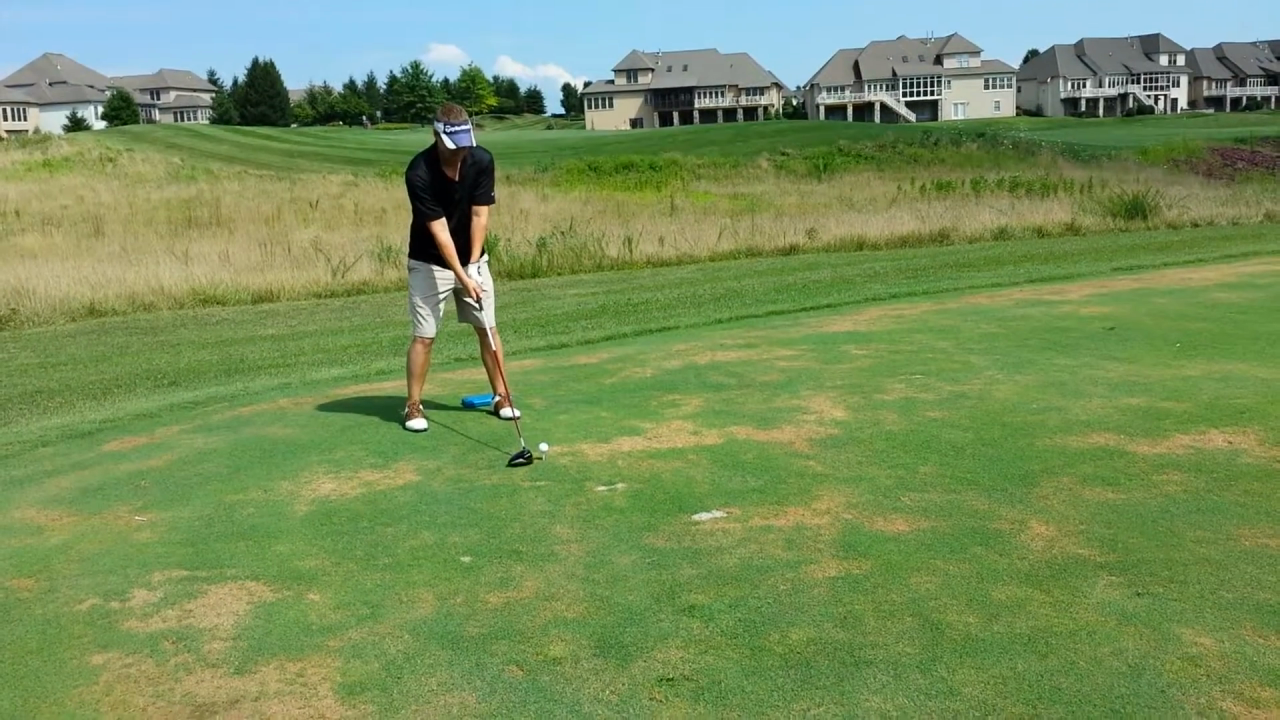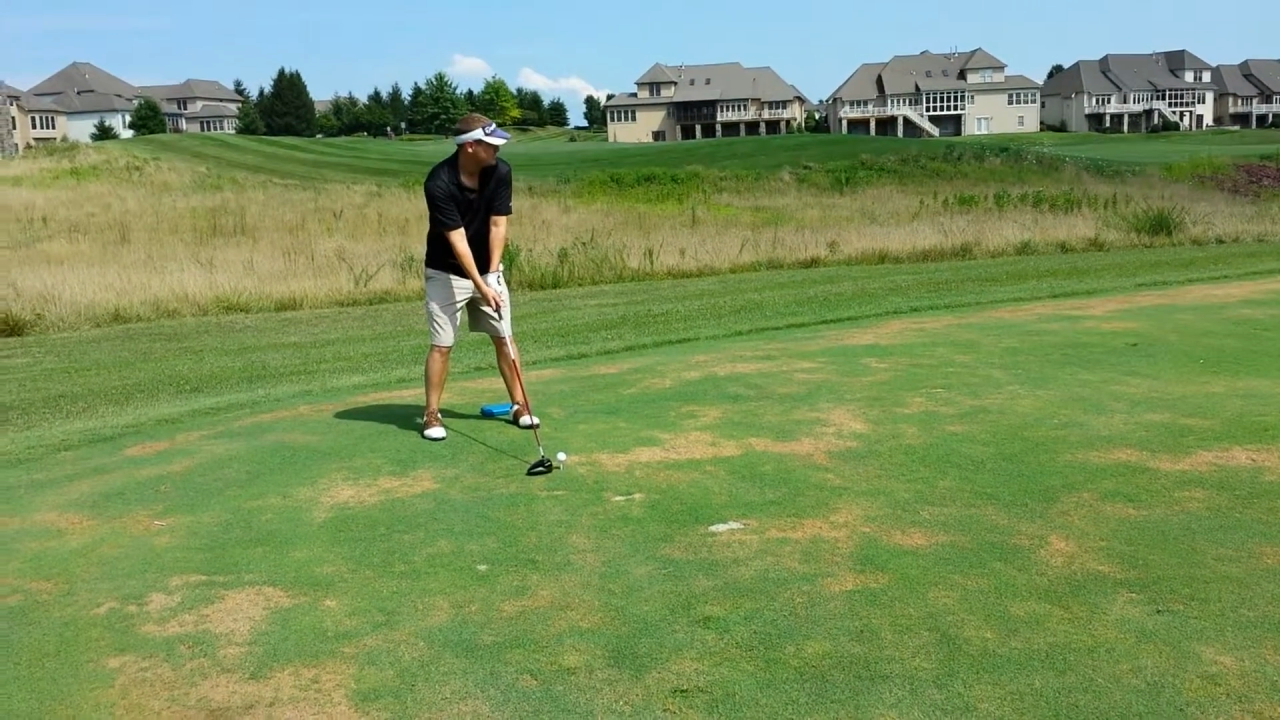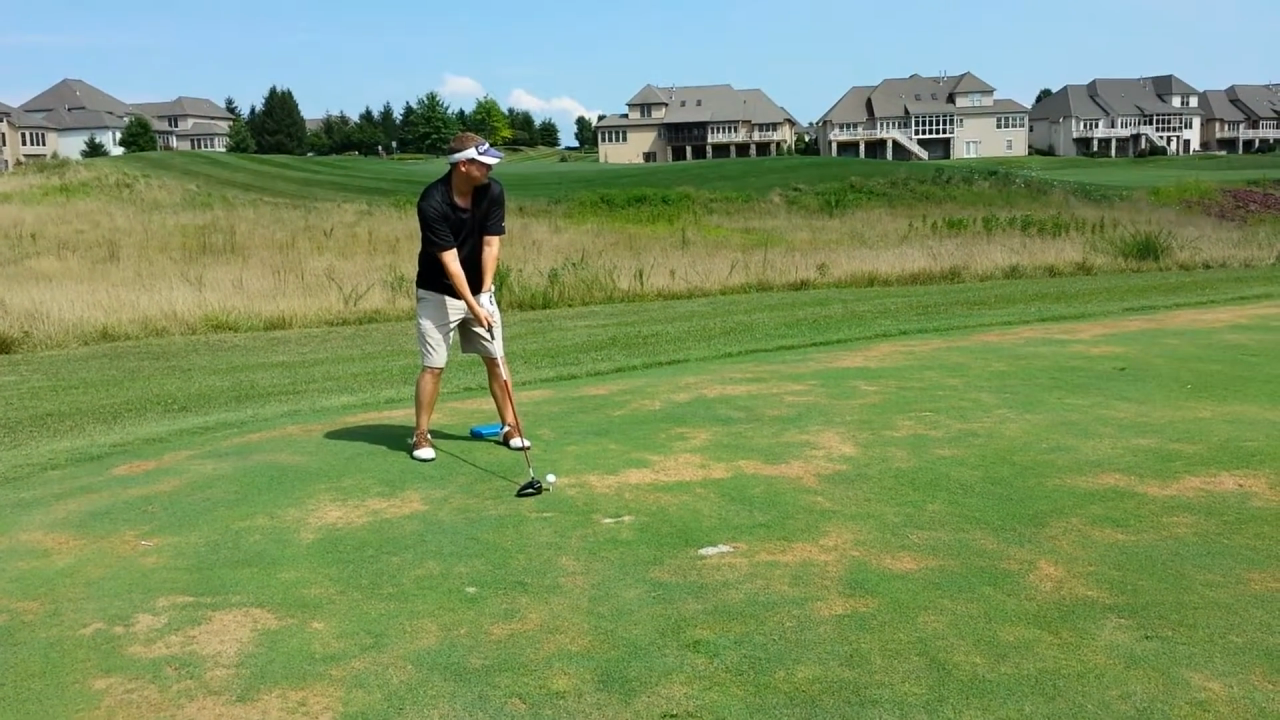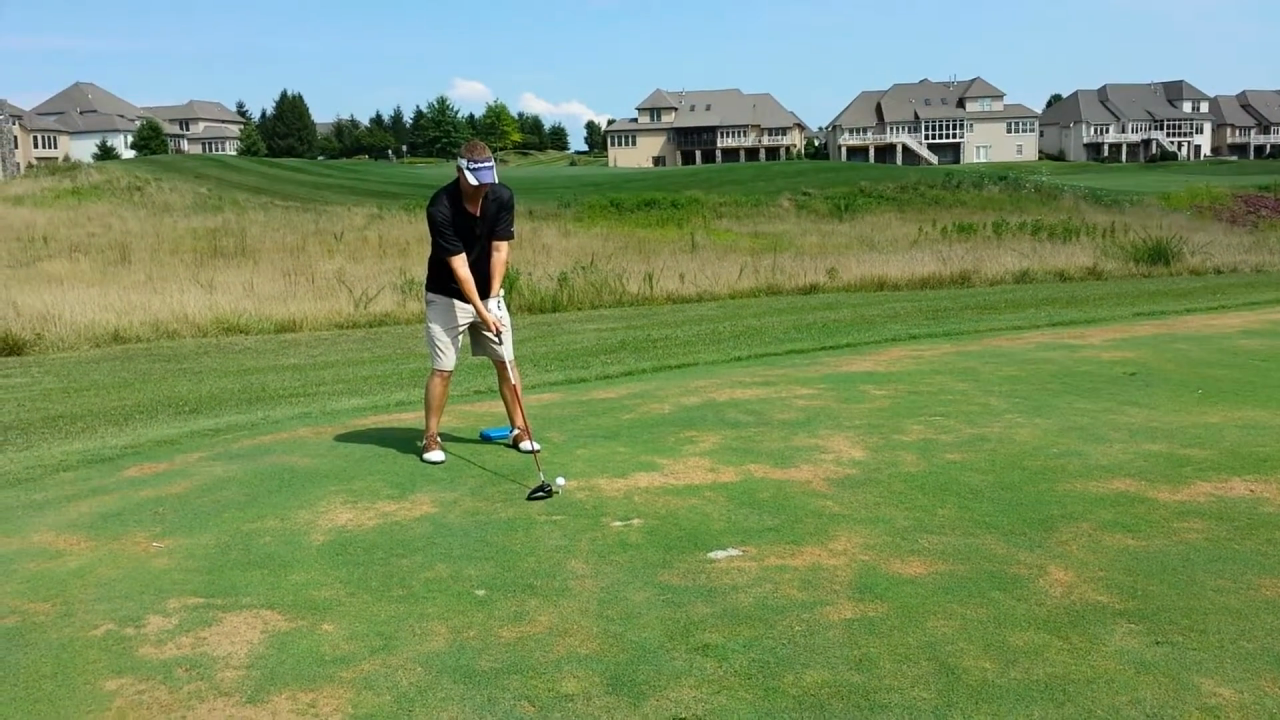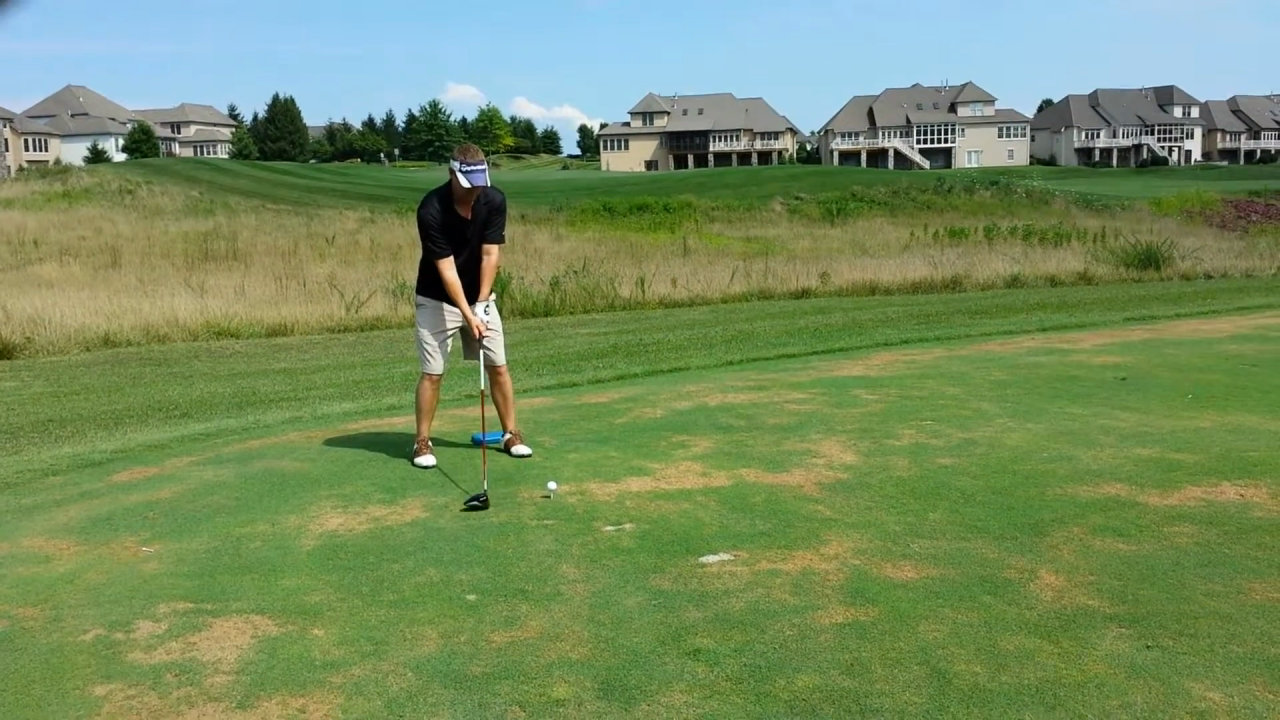
dt=1s
person 1, frame 1
left shoulder: (482, 160)
right shoulder: (419, 172)
left elbow: (479, 215)
right elbow: (438, 230)
left wrist: (474, 264)
right wrist: (461, 277)
left hip: (472, 259)
right hip: (429, 262)
left knee: (487, 328)
right knee: (424, 335)
left ankle: (501, 396)
right ankle: (413, 405)
person 1, frame 2
left shoulder: (500, 171)
right shoulder: (439, 182)
left elbow: (497, 225)
right elbow: (457, 239)
left wrist: (492, 273)
right wrist: (479, 285)
left hip: (488, 269)
right hip: (446, 272)
left knee: (504, 337)
right knee: (441, 344)
left ankle: (519, 405)
right ankle: (432, 413)
person 1, frame 3
left shoulder: (493, 191)
right shoulder: (432, 202)
left elbow: (490, 245)
right elbow: (450, 261)
left wrist: (485, 293)
right wrist: (472, 306)
left hip: (479, 290)
right hip: (438, 293)
left knee: (496, 359)
right knee: (433, 366)
left ankle: (509, 427)
right ankle: (421, 435)
person 1, frame 4
left shoulder: (503, 197)
right shoulder: (440, 208)
left elbow: (499, 250)
right elbow: (459, 265)
left wrist: (493, 299)
right wrist: (480, 311)
left hip: (488, 294)
right hip: (447, 296)
left knee: (506, 361)
right knee: (442, 368)
left ankle: (518, 429)
right ankle: (431, 437)
person 1, frame 5
left shoulder: (495, 201)
right shoulder: (431, 209)
left elbow: (490, 256)
right elbow: (446, 268)
left wrist: (481, 305)
right wrist: (466, 313)
left hip: (480, 297)
right hip: (438, 300)
left knee: (498, 366)
right knee: (432, 372)
left ankle: (511, 434)
right ankle: (422, 441)
